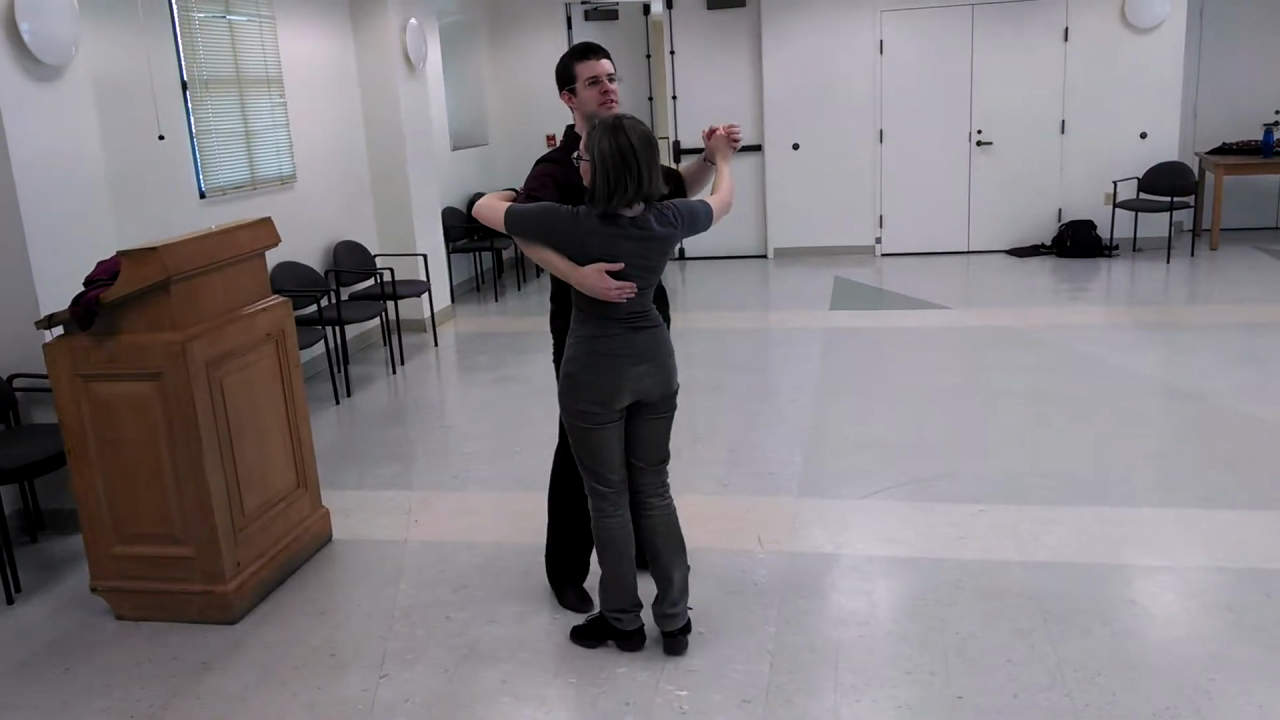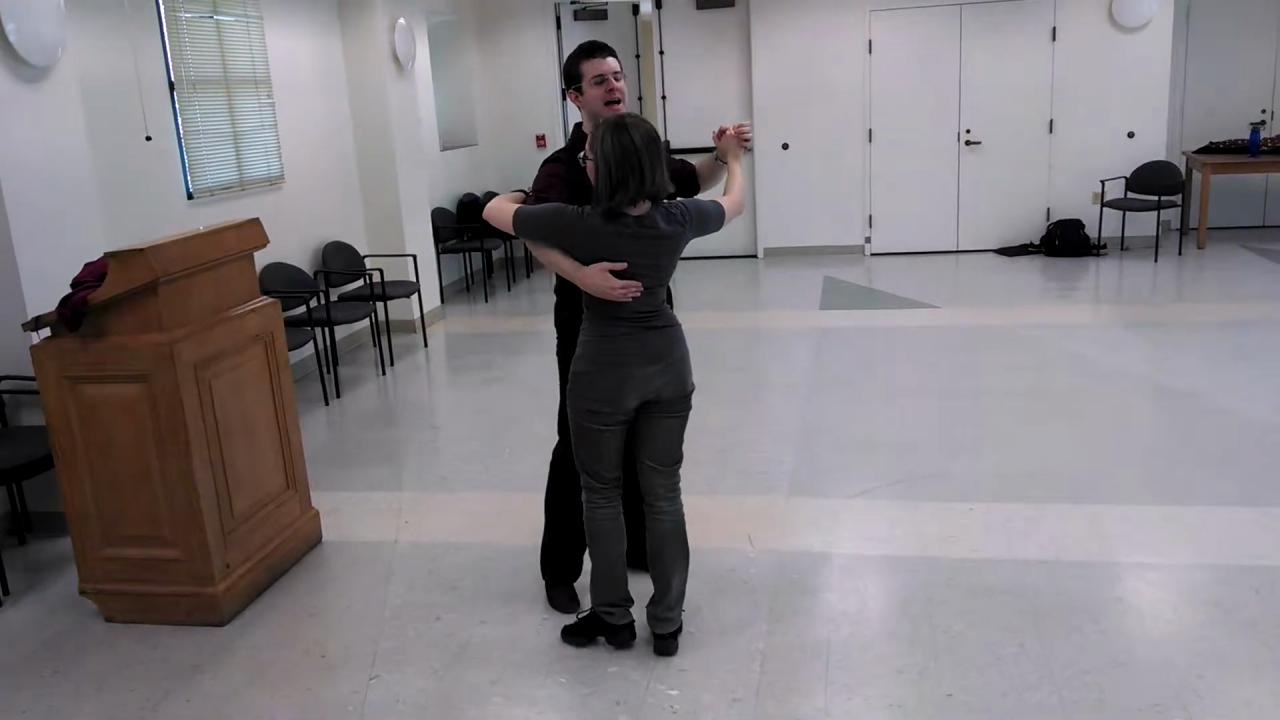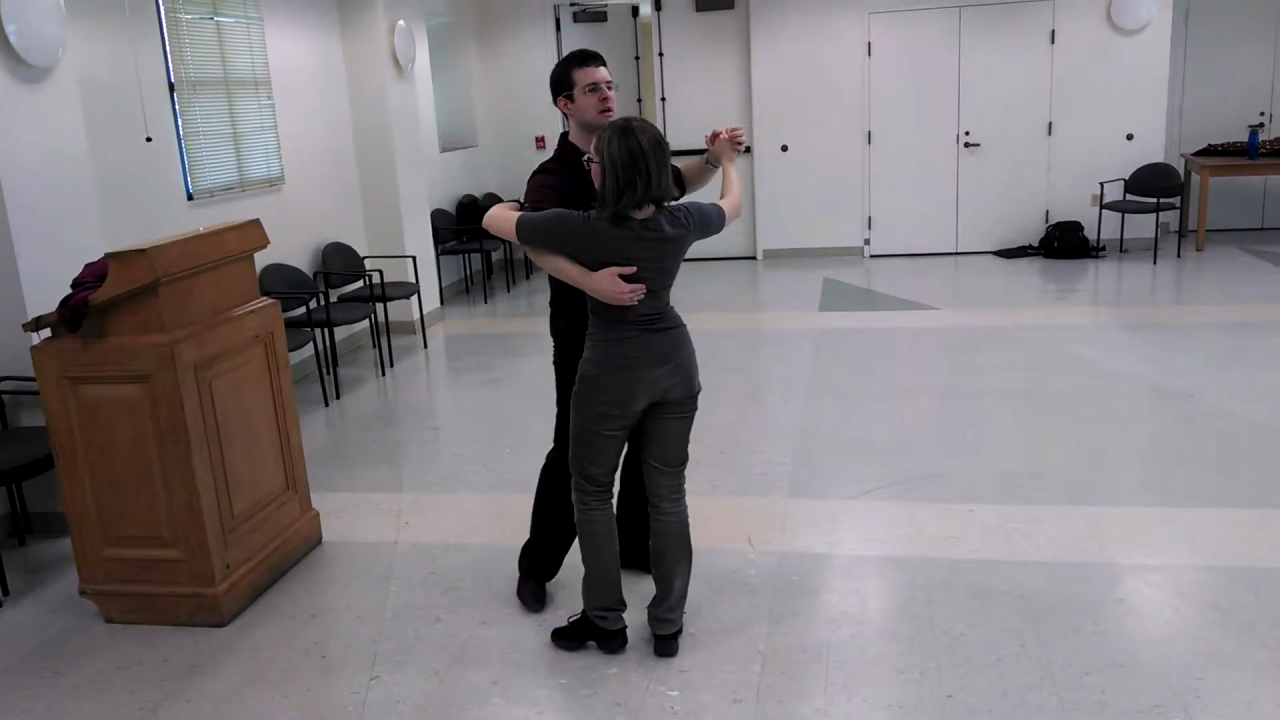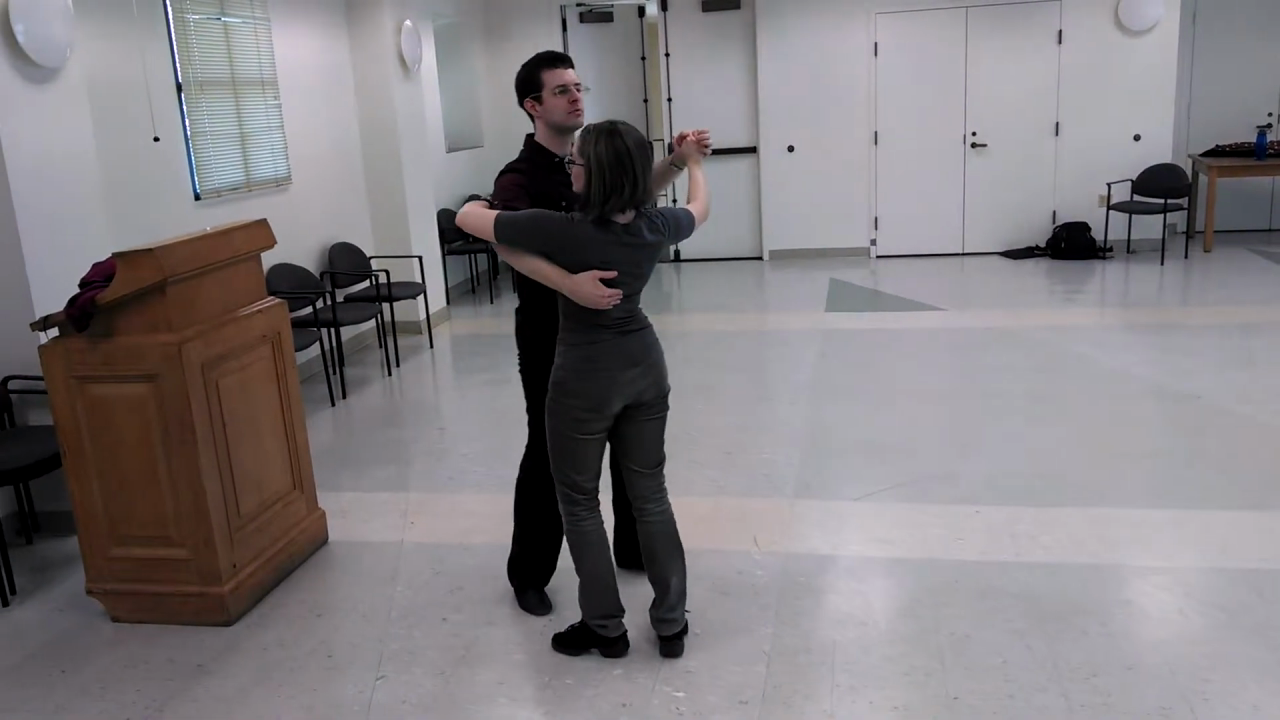
dt=0.4s
person 1, frame 1
right shoulder: (556, 169)
left elbow: (678, 188)
left wrist: (711, 157)
right wrist: (576, 276)
right knee: (580, 451)
left ankle: (641, 544)
right ankle: (565, 570)
person 1, frame 2
right shoulder: (563, 168)
left elbow: (692, 181)
left wrist: (724, 154)
right wrist: (580, 276)
right hip: (589, 332)
right knee: (580, 448)
left ankle: (635, 544)
right ankle: (559, 569)
person 1, frame 3
right shoulder: (553, 179)
left elbow: (678, 182)
right elbow: (535, 241)
left wrist: (715, 158)
right wrist: (588, 281)
right hip: (584, 338)
right knee: (575, 451)
left ankle: (631, 543)
right ankle: (536, 565)
person 1, frame 4
right shoulder: (520, 178)
right elbow: (507, 240)
left wrist: (678, 161)
right wrist: (568, 284)
right hip: (551, 342)
right knee: (548, 454)
left ankle: (635, 547)
right ankle: (528, 573)
person 2, frame 1
left shoulder: (572, 225)
right shoulder: (669, 220)
left elbow: (483, 209)
right elbow: (721, 202)
left wrist: (509, 193)
right wrist: (721, 158)
left hip: (594, 370)
right hip: (654, 362)
left knee: (608, 498)
right knee: (654, 490)
left ankle: (622, 621)
right ankle: (674, 619)
person 2, frame 2
left shoulder: (577, 225)
right shoulder: (678, 219)
left elbow: (494, 211)
right elbow: (733, 204)
left wrist: (520, 194)
right wrist: (733, 158)
left hip: (604, 370)
right hip: (667, 362)
left knee: (601, 492)
right knee: (663, 494)
left ankle: (612, 614)
right ankle: (667, 623)
person 2, frame 3
left shoulder: (584, 230)
right shoulder: (680, 222)
left elbow: (494, 220)
right elbow: (732, 206)
left wrist: (514, 204)
right wrist: (727, 161)
left hip: (612, 374)
right hip: (674, 366)
left knee: (592, 492)
right knee: (667, 496)
left ankle: (604, 620)
right ankle: (668, 624)
person 2, frame 4
left shoulder: (562, 232)
right shoulder: (655, 226)
left elbow: (466, 218)
right elbow: (699, 210)
left wrist: (484, 201)
right wrist: (693, 163)
left hip: (585, 378)
right hip: (645, 368)
left knee: (580, 503)
right knee: (650, 496)
left ankle: (605, 626)
right ankle: (671, 622)
